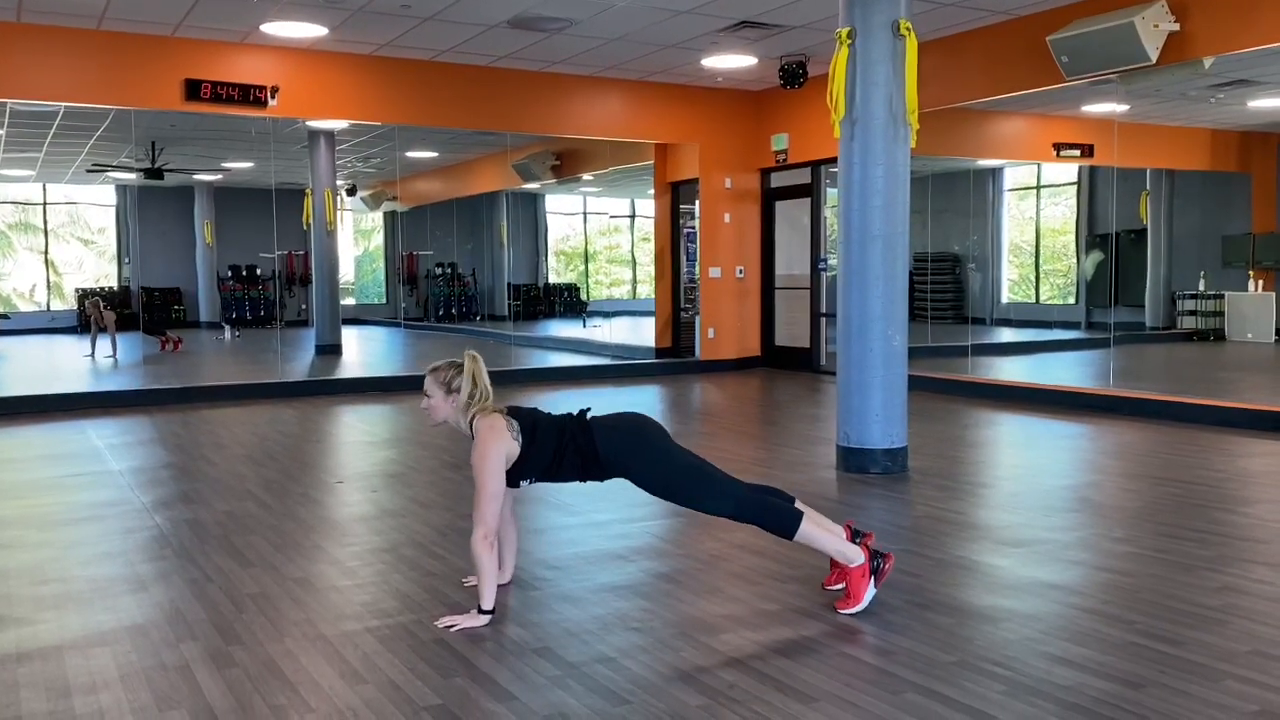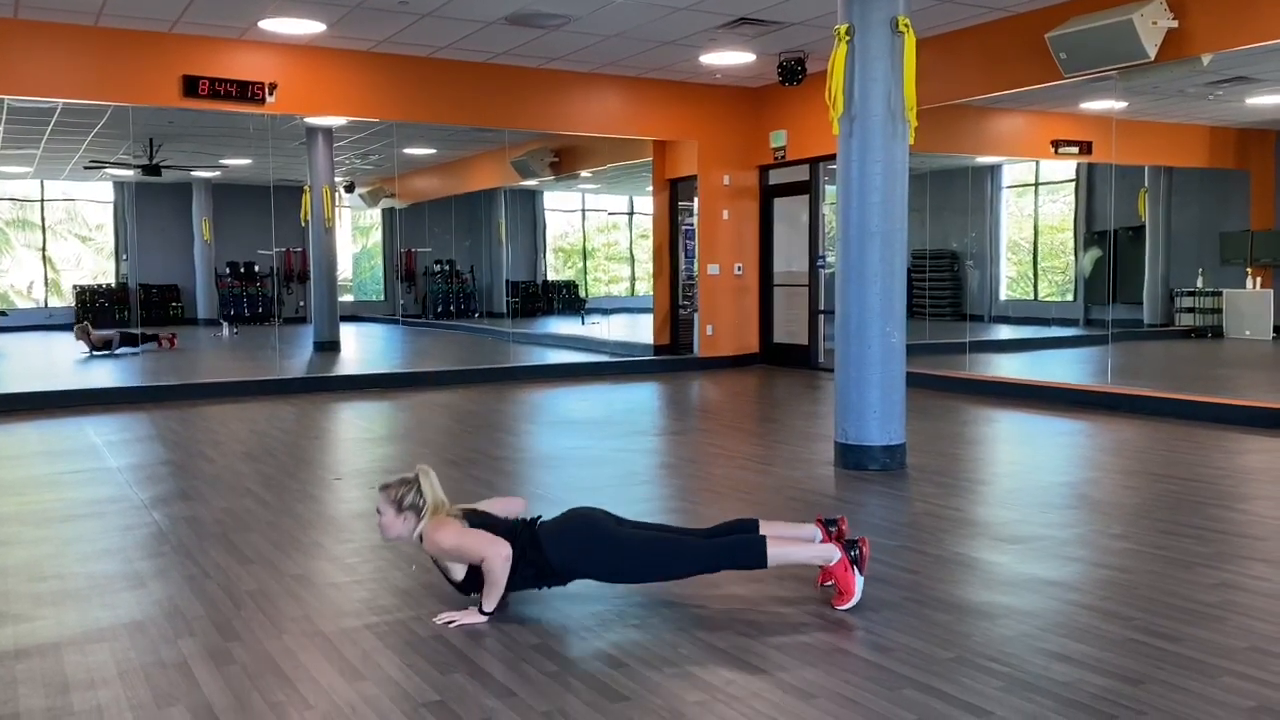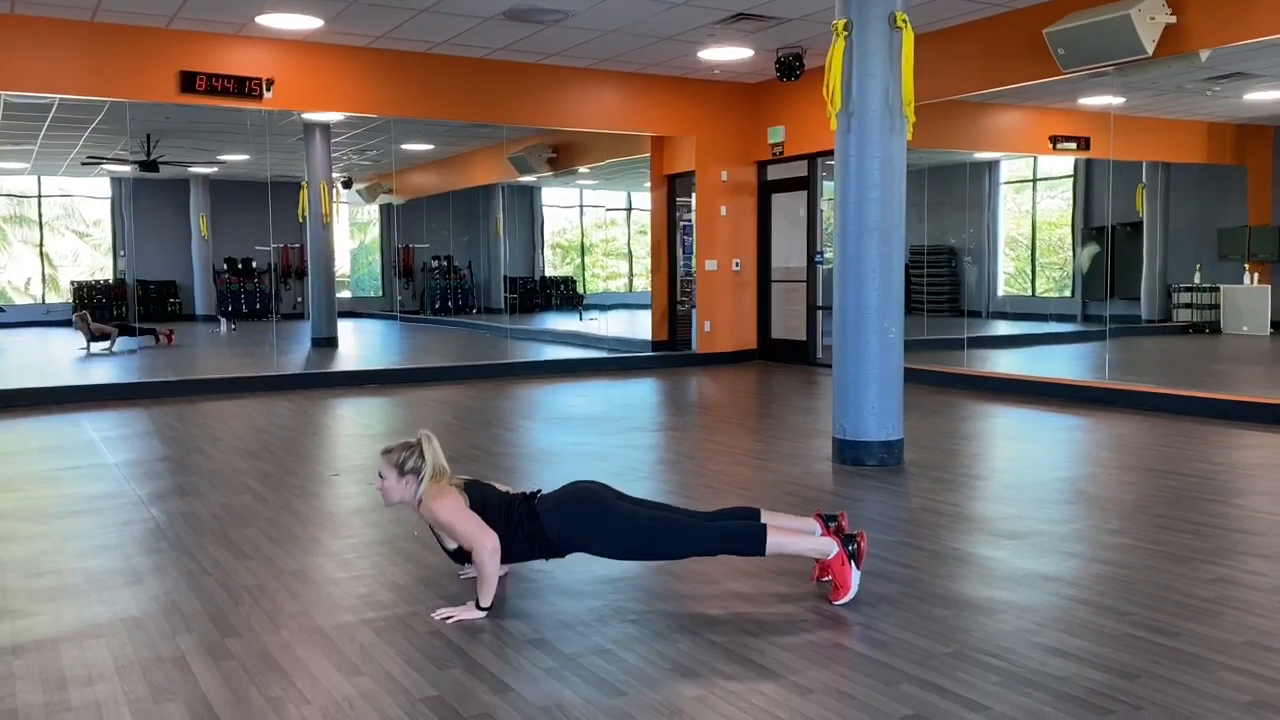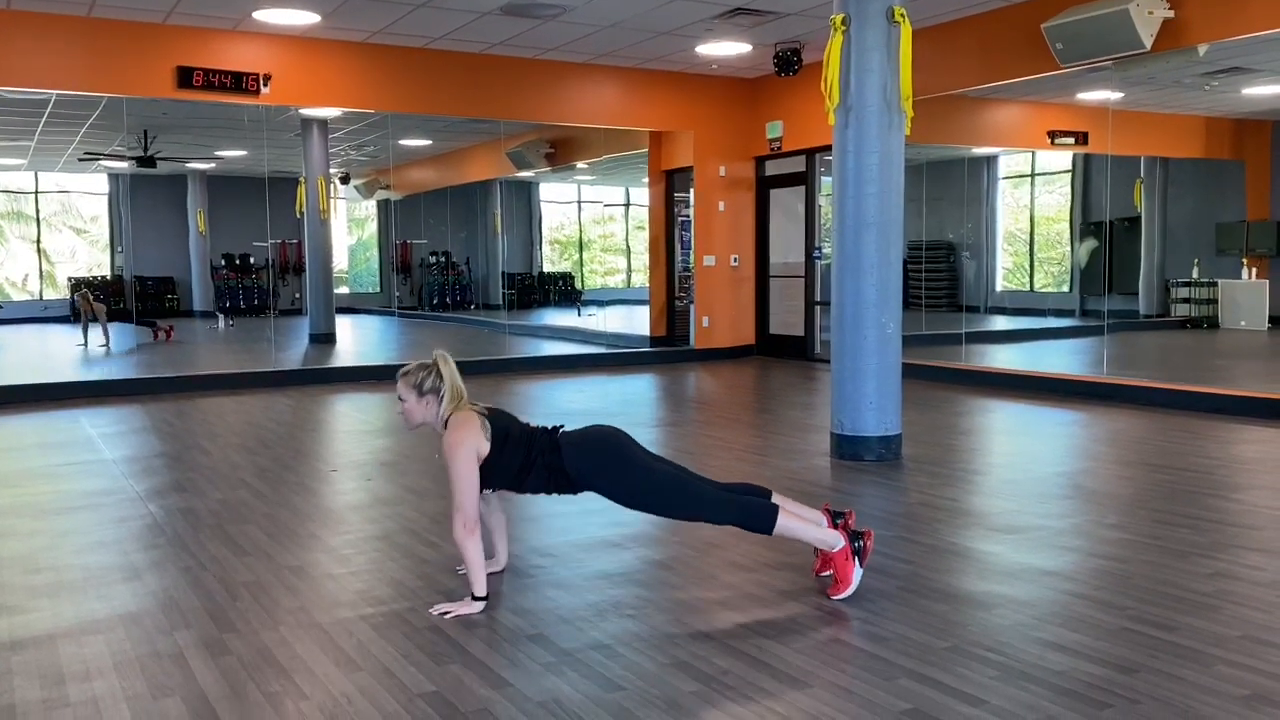
dt=0.5s
person 1, frame 1
left shoulder: (487, 440)
right shoulder: (491, 422)
left elbow: (483, 533)
right elbow: (504, 505)
left wrist: (484, 610)
right wrist: (505, 571)
left hip: (623, 448)
right hip: (624, 436)
left knee: (736, 501)
right knee: (737, 494)
left ankle: (858, 560)
right ankle: (846, 536)
person 1, frame 2
left shoulder: (438, 538)
right shoulder: (450, 518)
left elbow: (498, 550)
right elbow: (515, 504)
left wrist: (484, 608)
right wrist: (514, 562)
left hip: (576, 551)
right hip: (578, 532)
left knee: (710, 555)
right knee: (706, 540)
left ankle: (836, 553)
right ankle: (822, 530)
person 1, frame 3
left shoulder: (435, 506)
right shoulder: (450, 487)
left elbow: (487, 543)
left wrist: (481, 605)
right wrist: (496, 564)
left hip: (574, 523)
right hip: (577, 504)
left knee: (706, 537)
right knee: (706, 523)
left ankle: (833, 548)
right ankle: (821, 525)
person 1, frame 4
left shoulder: (458, 436)
right shoulder: (468, 418)
left elbow: (465, 523)
right elbow: (489, 493)
left wrist: (477, 598)
right wrist: (500, 558)
left hip: (595, 463)
right hip: (597, 447)
left knee: (716, 506)
right knee: (716, 494)
left ankle: (840, 543)
right ankle: (829, 521)
